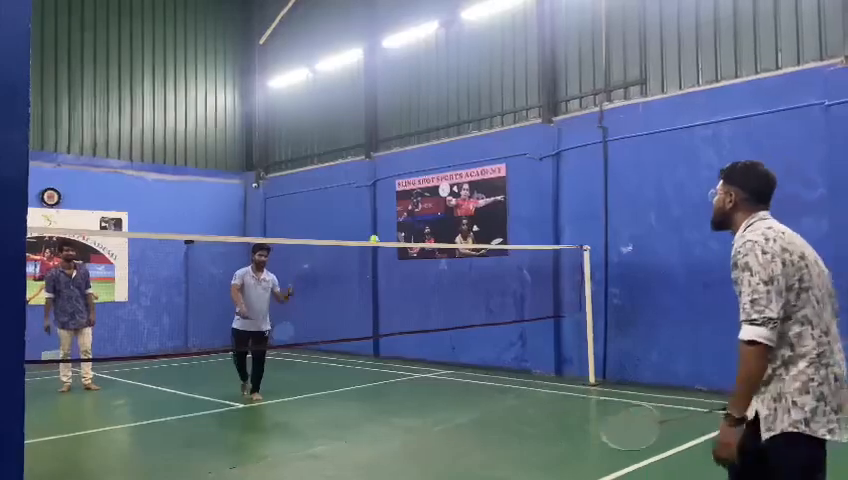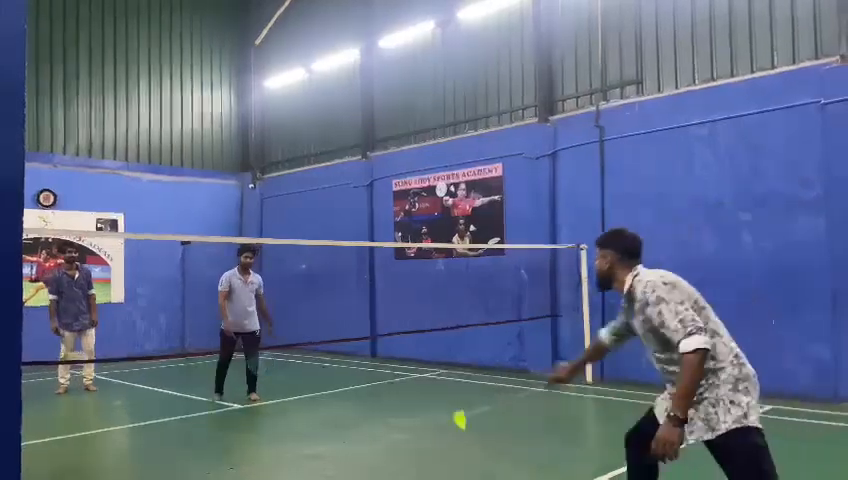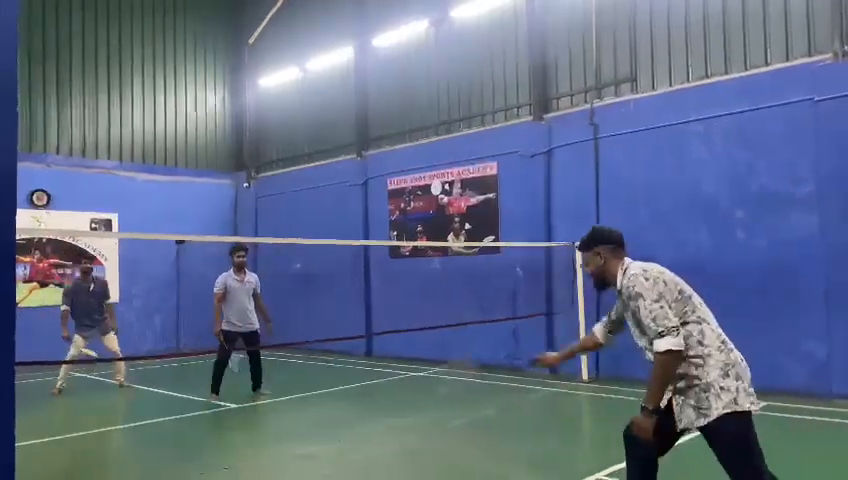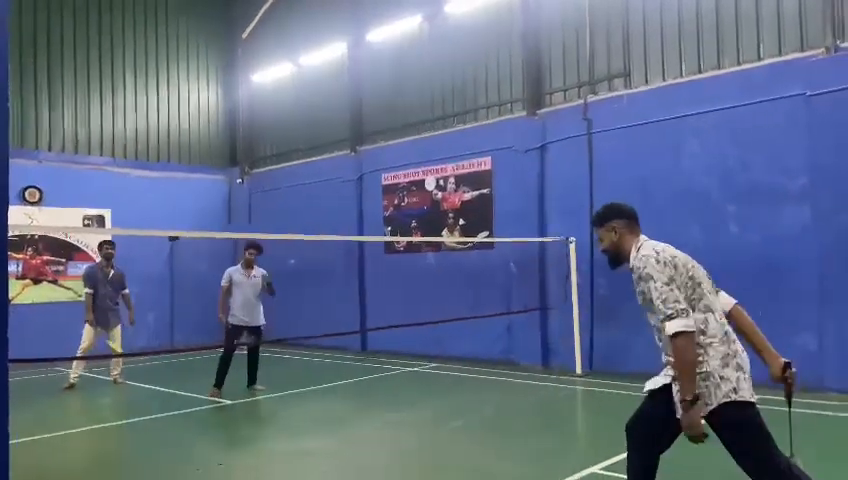
dt=0.4s
person 1, frame 1
left shoulder: (753, 244)
right shoulder: (782, 238)
left elbow: (758, 338)
left wrist: (733, 418)
left hip: (798, 403)
right hip: (798, 395)
person 1, frame 2
left shoulder: (653, 286)
right shoulder: (633, 298)
left elbow: (696, 349)
right elbow: (609, 338)
left wrist: (675, 420)
right wrist: (572, 369)
left hip: (723, 392)
right knee: (639, 445)
person 1, frame 3
left shoulder: (638, 279)
right shoulder: (628, 289)
left elbow: (670, 347)
right elbow: (602, 332)
left wrist: (648, 410)
right wrist: (561, 356)
left hip: (717, 386)
right hip: (688, 386)
right knee: (638, 442)
person 1, frame 4
left shoulder: (648, 259)
right shoulder: (653, 258)
left elbow: (681, 330)
right elbow: (726, 306)
left wrist: (689, 401)
right wrist: (771, 359)
left hip: (714, 375)
right hip: (691, 373)
right knee: (641, 433)
person 2, frame 1
left shoulder: (271, 278)
right shoulder: (241, 273)
left elbow: (280, 299)
right elbow: (234, 291)
left wrist: (288, 295)
right wrist: (240, 306)
left hip: (262, 326)
right hip: (241, 325)
left knee: (259, 359)
right knee: (239, 356)
left ankle: (255, 390)
right ankle: (245, 380)
person 2, frame 2
left shoulder: (257, 279)
right shoulder: (228, 276)
left elbow: (260, 302)
right elbow: (222, 300)
left wrist: (268, 322)
right wrist: (226, 322)
left hip: (252, 327)
right hip: (230, 327)
left knee: (252, 359)
right knee: (224, 360)
left ankle: (252, 391)
right ankle: (218, 392)
person 2, frame 3
left shoulder: (254, 278)
right shoulder: (224, 278)
left elbow: (258, 301)
right elbow: (217, 302)
left wrist: (268, 320)
right wrist: (217, 325)
left hip: (251, 326)
right hip: (229, 327)
left knee: (255, 358)
right knee: (222, 360)
left ankle: (257, 388)
right ankle: (214, 392)
person 2, frame 4
left shoulder: (261, 273)
right shoulder: (231, 272)
left elbow: (271, 293)
right elbow: (224, 295)
left wrist: (269, 284)
right wrist: (222, 313)
left hip: (256, 321)
right hip: (235, 320)
left knee: (254, 352)
right knee: (228, 352)
left ankle: (252, 383)
right ankle: (217, 387)
person 3, frame 1
left shoulder: (83, 271)
right shoulder: (53, 274)
left elbow: (88, 294)
right elbow: (49, 298)
left wrist: (92, 313)
right wrist: (47, 319)
left hip: (83, 319)
right hip: (64, 320)
left knee: (86, 350)
right knee: (65, 352)
left ankle: (87, 381)
right ankle: (66, 382)
person 3, frame 2
left shoulder: (85, 272)
right shoulder: (56, 276)
left elbow: (91, 295)
right elbow: (53, 300)
left wrist: (94, 313)
right wrist: (53, 321)
left hip: (86, 320)
right hip: (66, 322)
left knee: (89, 351)
right knee: (65, 354)
left ankle: (88, 382)
right ankle: (63, 384)
person 3, frame 3
left shoulder: (102, 283)
right shoulder: (71, 287)
left elbow: (108, 304)
right elbow: (65, 309)
left wrist: (113, 321)
right wrist: (64, 329)
left hip: (102, 325)
right hip: (83, 327)
left knee: (116, 351)
right knee: (71, 356)
left ankle: (120, 380)
right ankle: (59, 385)
person 3, frame 4
left shoulder: (119, 273)
right shoulder: (90, 271)
left elbow: (125, 294)
right elbow: (88, 294)
left wrist: (131, 312)
right wrist: (89, 314)
left hip: (113, 317)
right hip: (95, 317)
left knee: (117, 348)
right knee: (84, 347)
left ankle: (116, 375)
right ankle: (73, 379)
